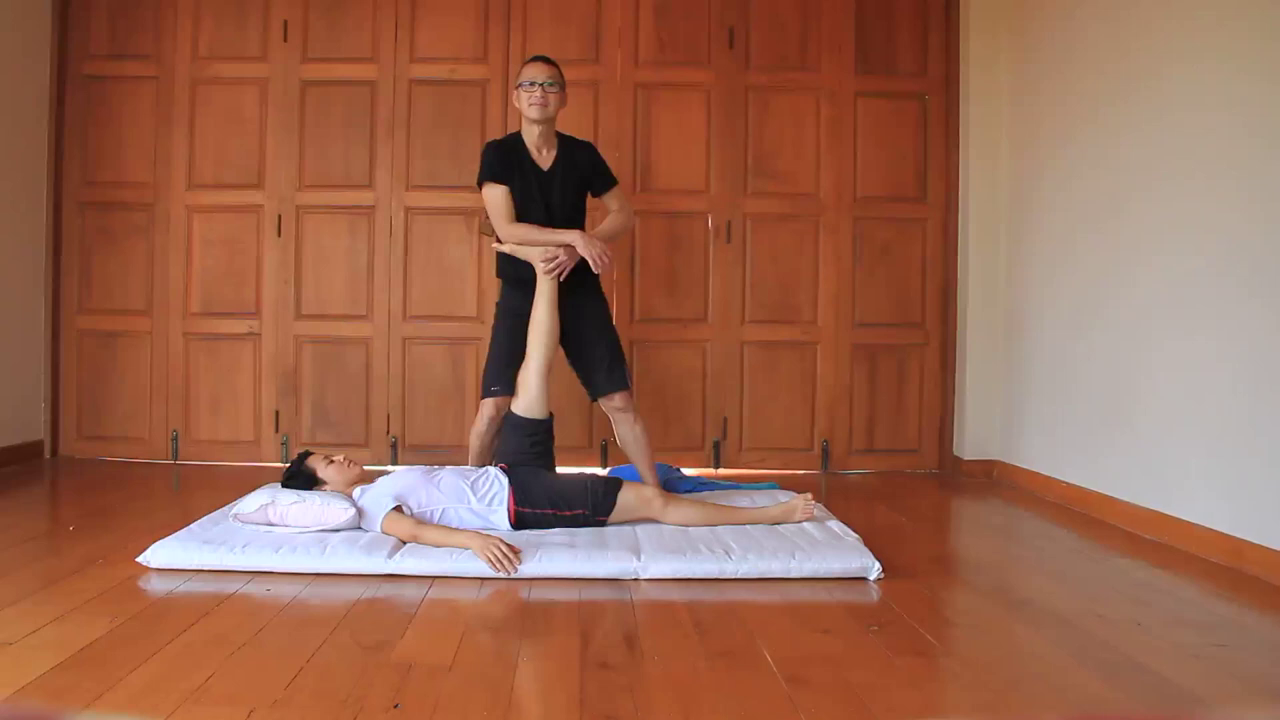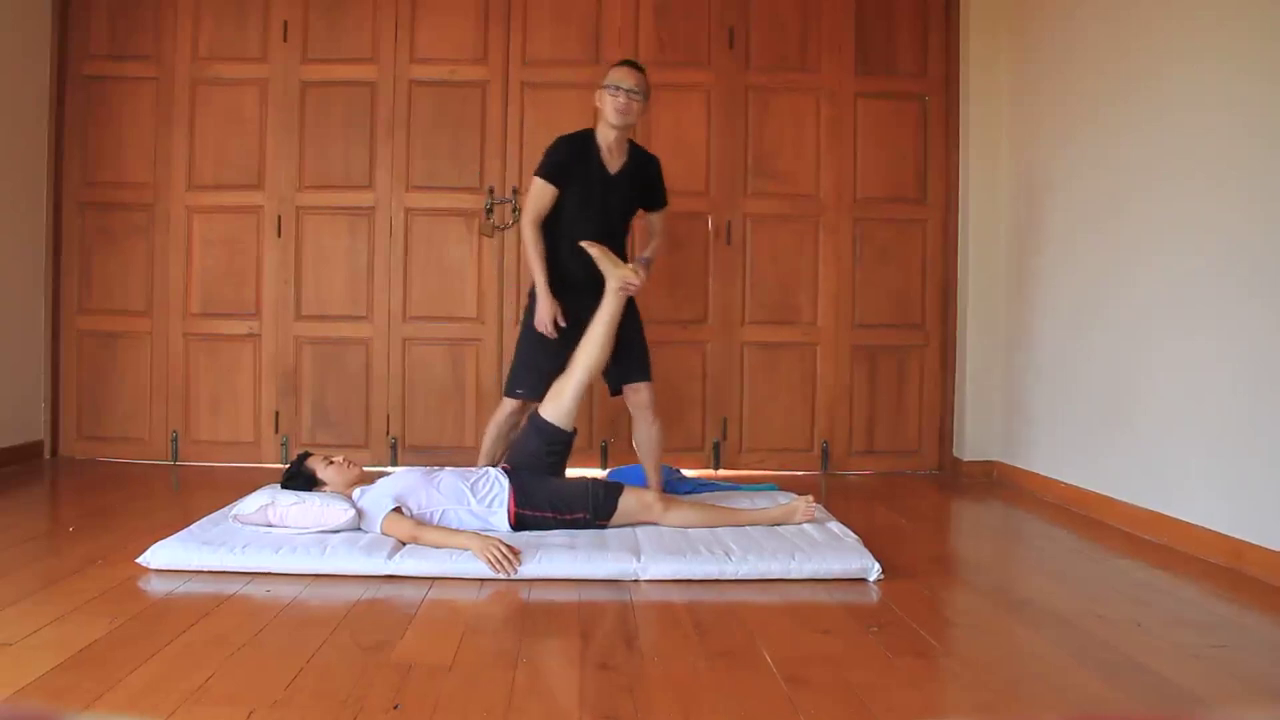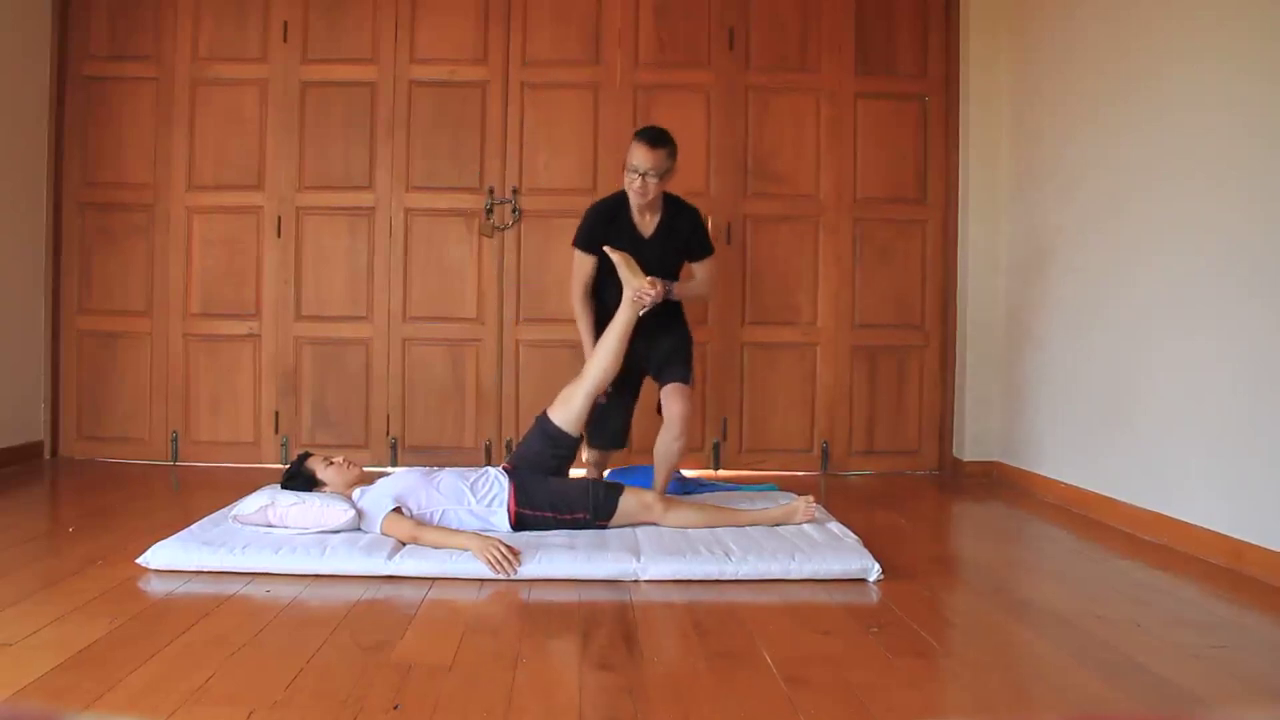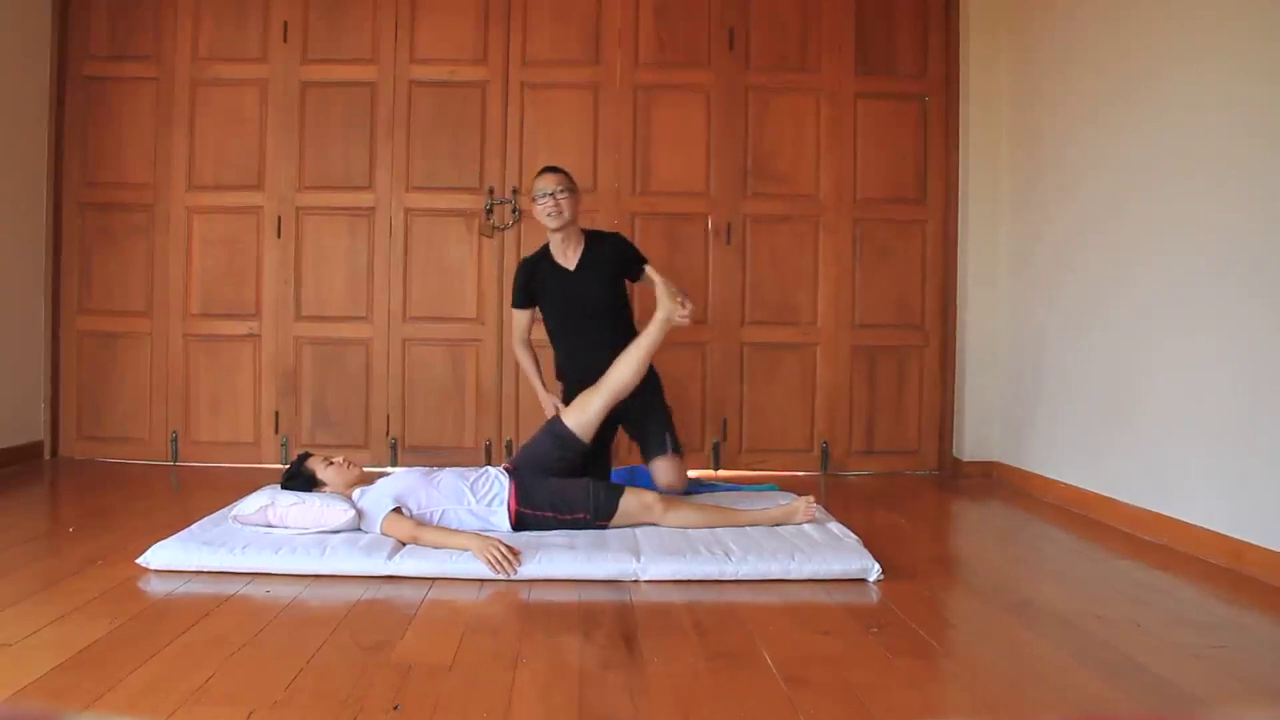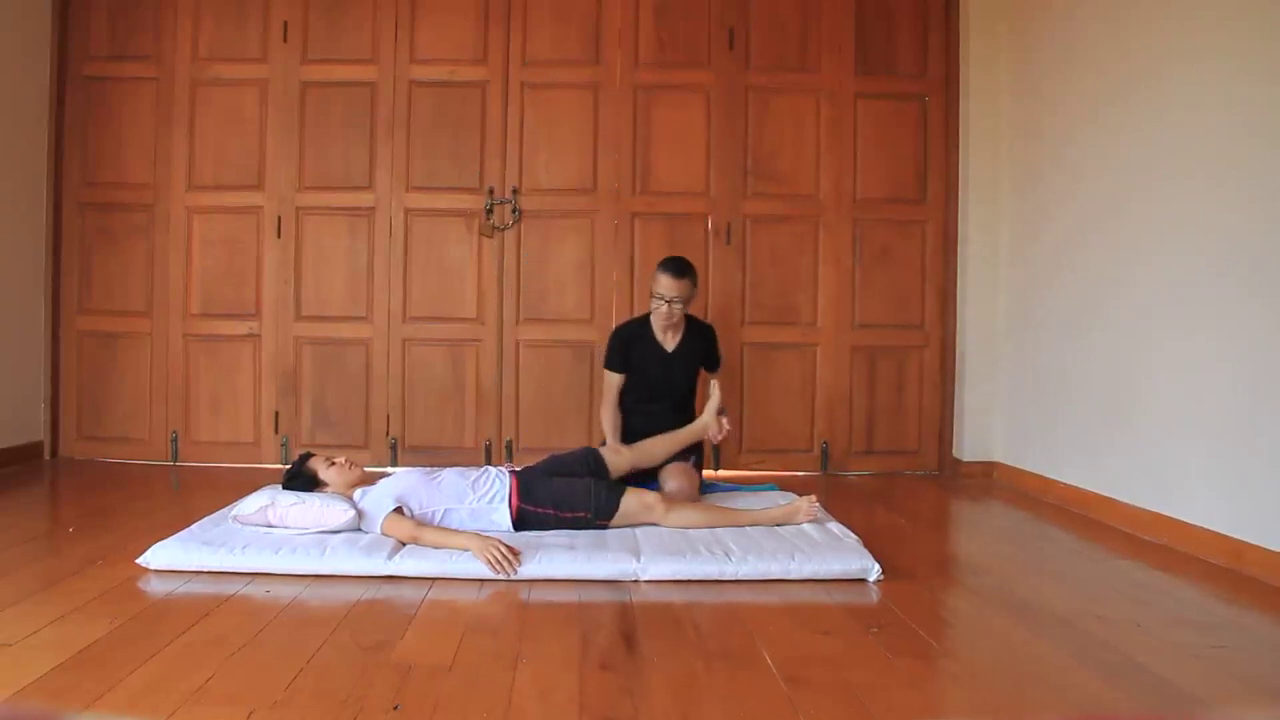
dt=1s
person 1, frame 1
left shoulder: (385, 484)
right shoulder: (369, 505)
right elbow: (414, 530)
right wrist: (473, 538)
left hip: (510, 477)
right hip: (516, 505)
left knee: (533, 377)
right knee: (651, 501)
right ankle: (772, 515)
person 1, frame 2
left shoulder: (385, 484)
right shoulder: (369, 505)
right elbow: (414, 532)
right wrist: (473, 538)
left hip: (512, 478)
right hip: (518, 506)
left knee: (569, 386)
right knee: (651, 504)
left ankle: (614, 290)
right ankle: (773, 516)
person 1, frame 3
left shoulder: (386, 484)
right shoulder: (369, 506)
right elbow: (415, 532)
right wrist: (474, 539)
left hip: (513, 478)
right hip: (517, 507)
left knee: (581, 391)
right knee: (651, 505)
left ankle: (631, 301)
right ankle: (771, 516)
person 1, frame 4
left shoulder: (383, 483)
right shoulder: (369, 507)
right elbow: (414, 533)
right wrist: (474, 540)
left hip: (512, 479)
right hip: (517, 507)
left knee: (597, 399)
right knee: (653, 506)
left ankle: (661, 319)
right ankle: (771, 517)
person 1, frame 5
left shoulder: (382, 482)
right shoulder: (369, 507)
right elbow: (414, 532)
right wrist: (474, 541)
left hip: (515, 479)
right hip: (518, 508)
left knee: (622, 452)
right knee: (651, 506)
left ankle: (703, 425)
right ankle: (773, 517)
person 2, frame 1
left shoulder: (583, 154)
right shoulder: (498, 154)
left elbow: (622, 214)
right elbow: (505, 229)
left wrist: (578, 249)
right wrist: (575, 235)
left hip: (580, 292)
right hip: (520, 294)
left knee: (619, 401)
right knee: (493, 407)
left ankle: (656, 493)
person 2, frame 2
left shoulder: (647, 165)
right shoulder: (567, 150)
left elbow: (656, 232)
right elbow: (530, 222)
left wrist: (643, 265)
right wrist: (543, 294)
right hip: (559, 294)
left knee: (642, 398)
right knee: (517, 403)
left ankle: (657, 496)
person 2, frame 3
left shoulder: (686, 218)
right shoulder: (601, 215)
left elbow: (705, 284)
right elbow: (580, 290)
left wrist: (667, 289)
right wrist: (592, 357)
left hip: (666, 331)
left knee: (678, 409)
right knee: (602, 441)
right ankle: (594, 478)
person 2, frame 4
left shoulder: (613, 248)
right shoulder: (530, 270)
left elbow: (658, 283)
right elbow: (520, 341)
right wrist: (543, 394)
left hip: (634, 379)
right hip: (581, 391)
left knee: (670, 482)
person 2, frame 5
left shoulder: (703, 336)
right shoulder: (626, 335)
left elbow: (714, 381)
right elbow: (610, 399)
left wrist: (717, 416)
right hip: (630, 436)
left knee: (678, 490)
left ankle: (658, 480)
right ankle: (642, 481)
